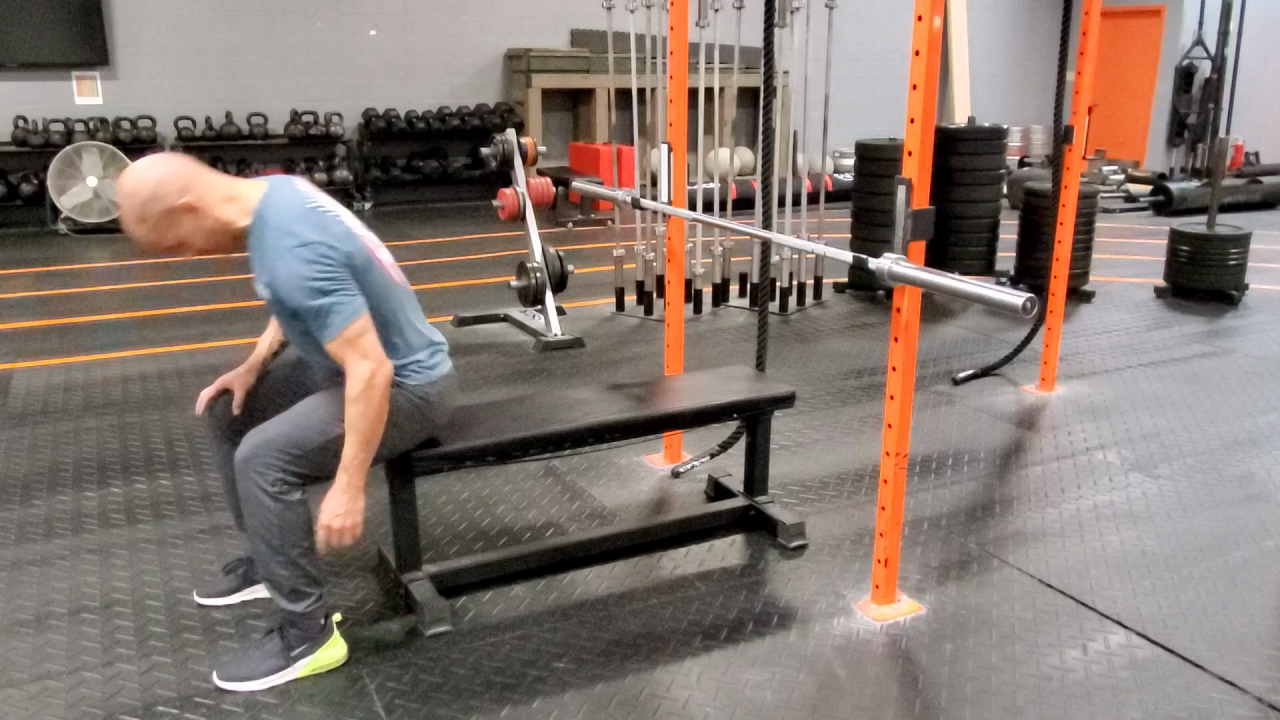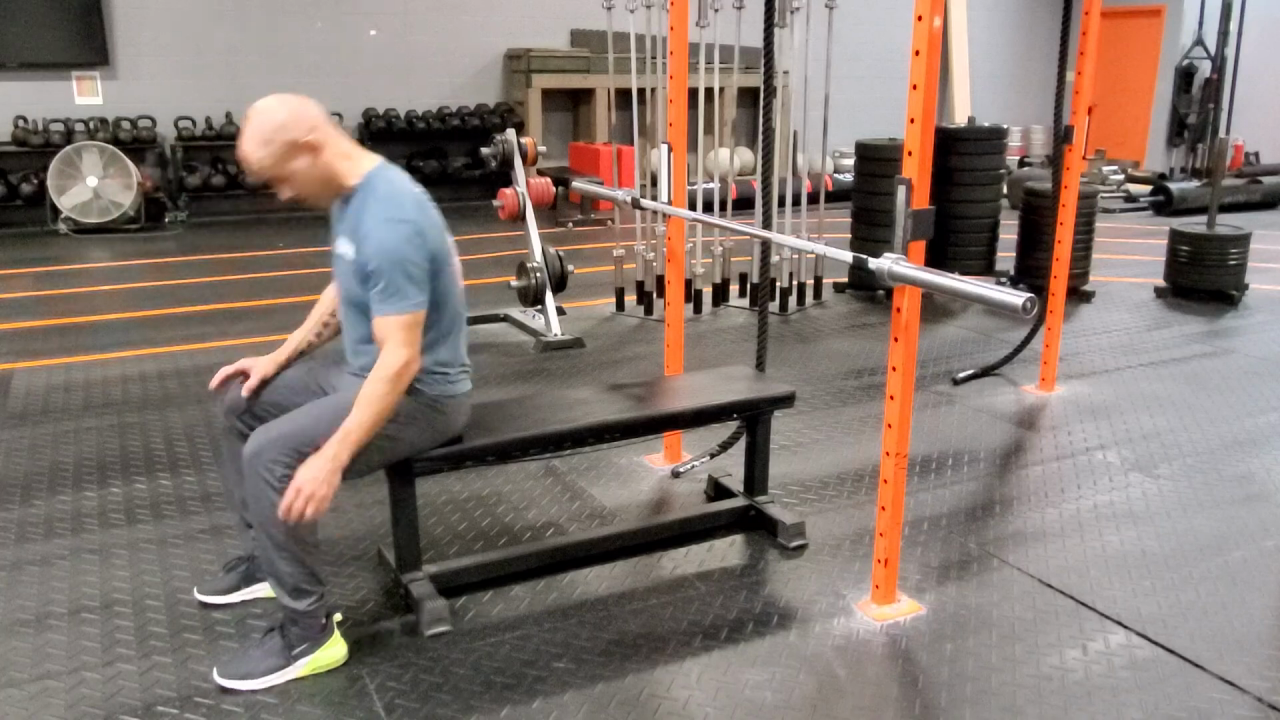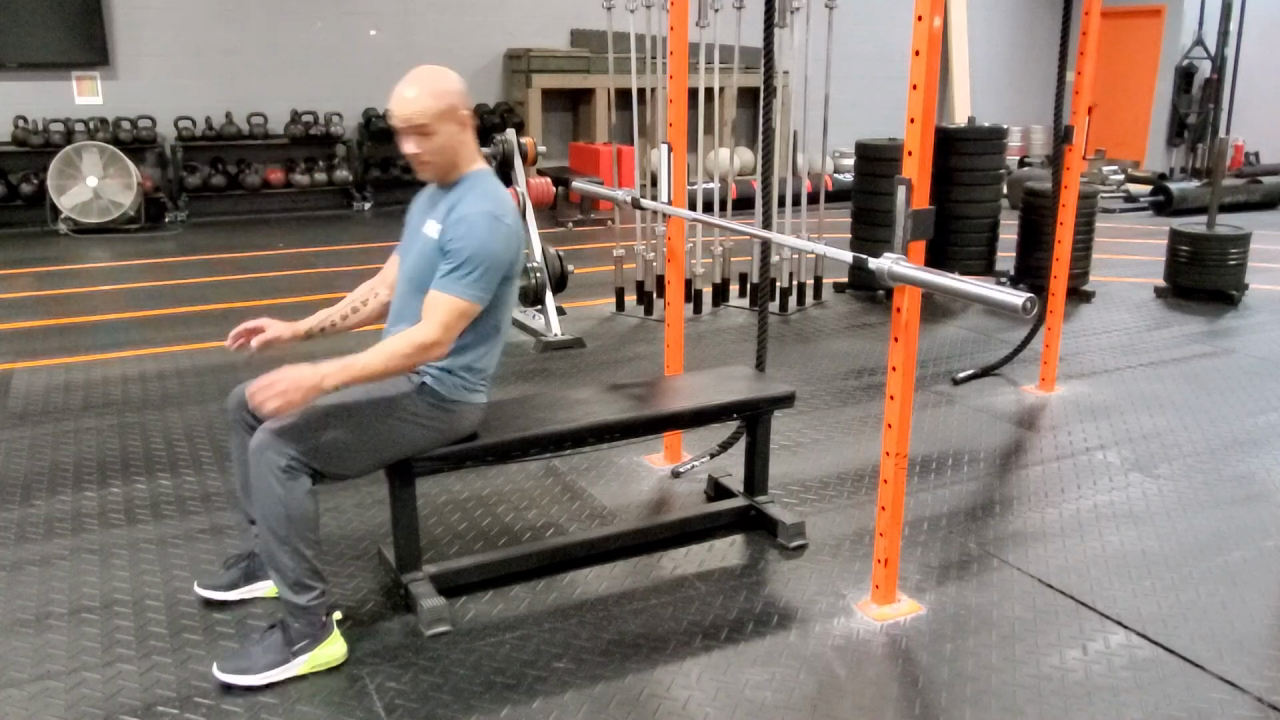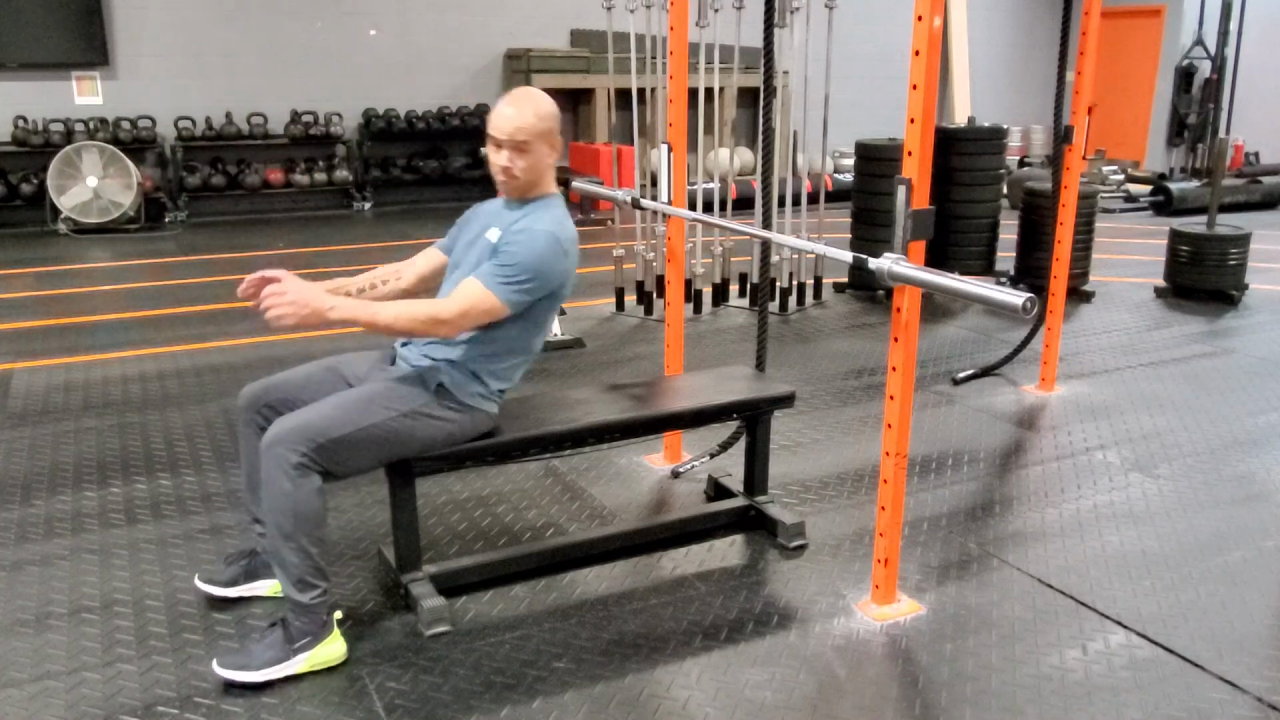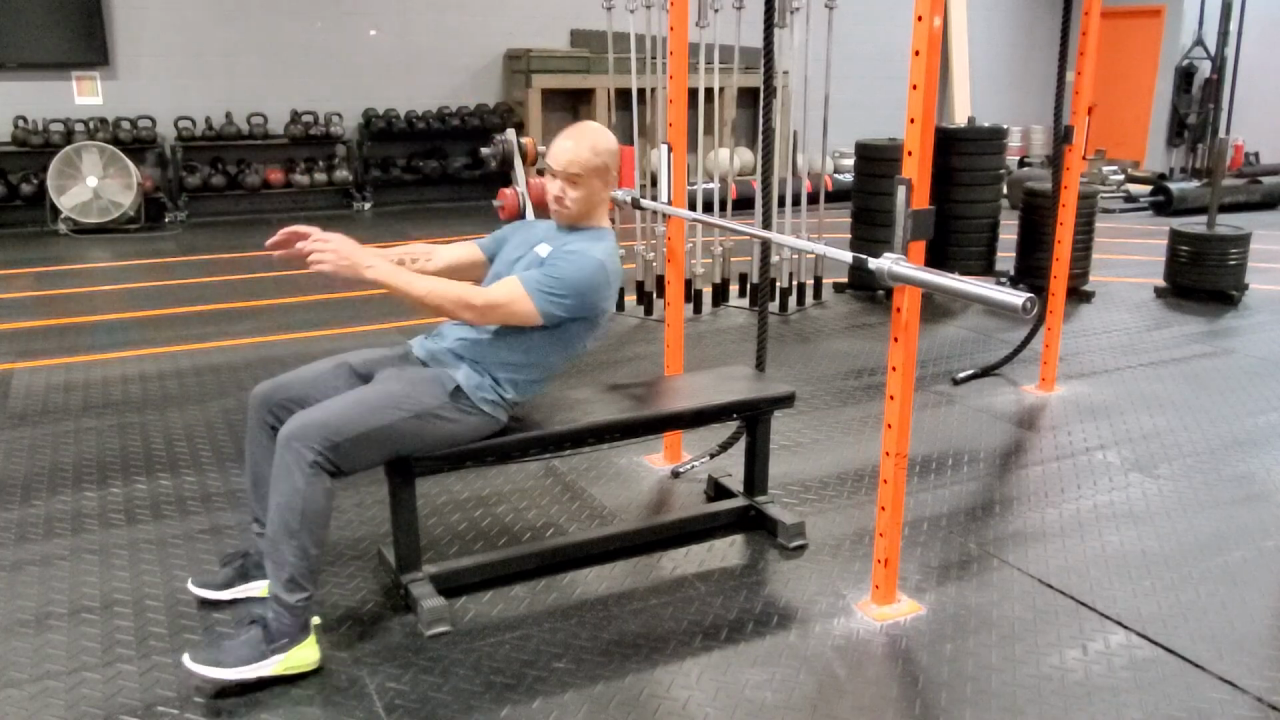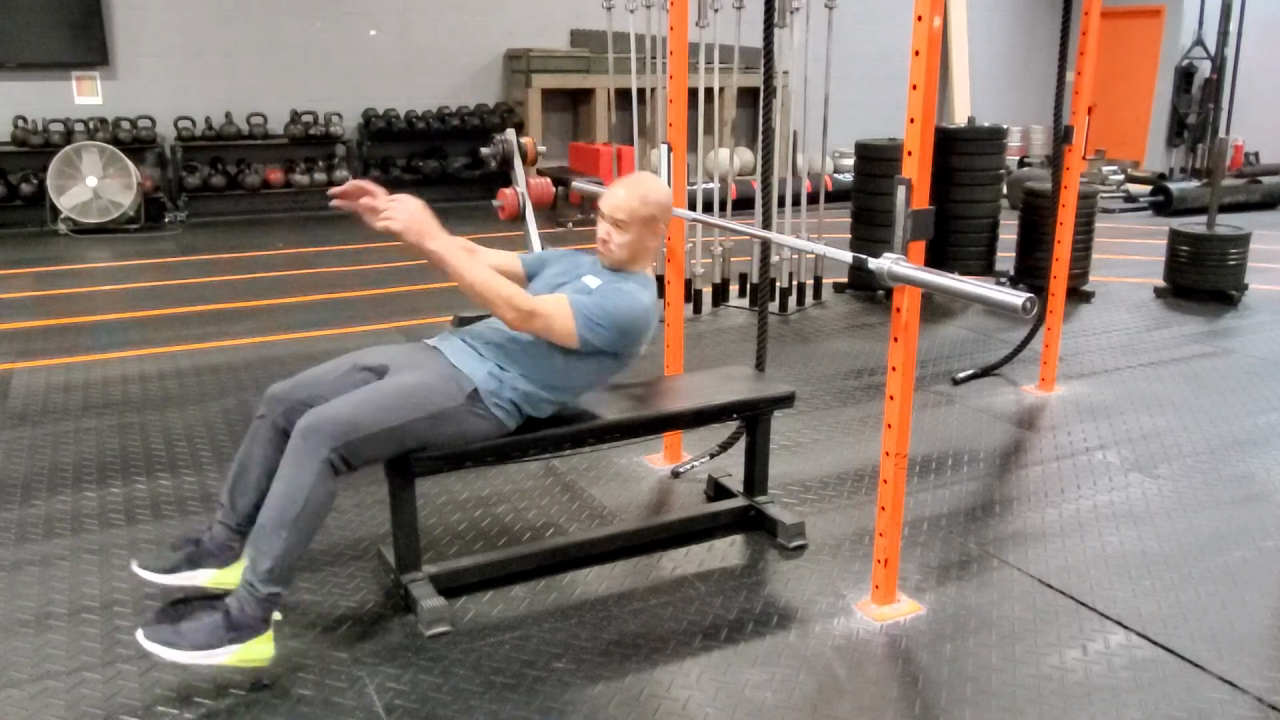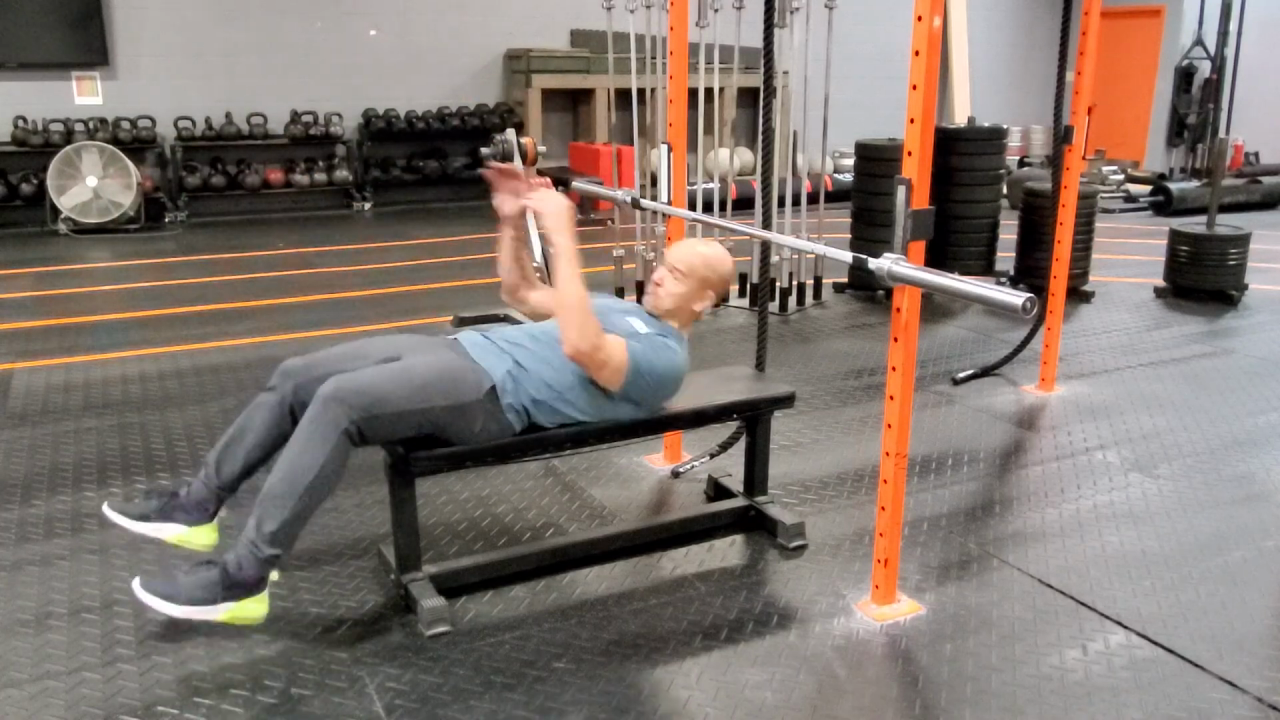
dt=0.2s
person 1, frame 1
left shoulder: (294, 250)
right shoulder: (272, 195)
left elbow: (372, 373)
left wrist: (348, 488)
right wrist: (252, 367)
left hip: (405, 385)
left knee: (260, 459)
right knee: (226, 412)
left ankle: (308, 629)
right ankle: (268, 560)
person 1, frame 2
left shoulder: (391, 219)
right shoulder: (356, 193)
left elbow: (401, 364)
left wrist: (332, 460)
right wrist: (281, 356)
left hip: (421, 395)
left knee: (269, 454)
right knee: (240, 405)
left ankle: (308, 632)
right ankle: (267, 554)
person 1, frame 3
left shoulder: (483, 217)
right shoulder: (433, 197)
left elbow: (432, 341)
right elbow: (384, 293)
left wrist: (318, 379)
right wrist: (299, 328)
left hip: (436, 395)
right hip: (393, 366)
left knee: (276, 445)
right knee: (248, 404)
left ankle: (308, 628)
right ankle: (268, 551)
person 1, frame 4
left shoulder: (544, 237)
right shoulder: (489, 212)
left elbow: (448, 318)
right elbow: (408, 275)
left wrist: (329, 307)
right wrist: (316, 286)
left hip: (451, 394)
right hip: (408, 361)
left knee: (289, 442)
right knee: (259, 402)
left ankle: (309, 626)
right ankle: (273, 549)
person 1, frame 5
left shoulder: (593, 264)
right shoulder: (537, 231)
left elbow: (479, 305)
right elbow: (436, 259)
left wrist: (366, 267)
right wrist: (342, 245)
left hip: (464, 393)
right hip: (422, 354)
left knee: (305, 438)
right knee: (270, 401)
left ankle: (287, 628)
right ankle: (267, 551)
person 1, frame 6
left shoulder: (632, 304)
right shoulder: (579, 263)
left elbow: (519, 309)
right elbow: (480, 268)
left wrist: (426, 234)
right wrist: (398, 217)
left hip: (476, 396)
right hip: (442, 354)
left knee: (321, 433)
right knee: (282, 401)
left ankle: (247, 618)
right ankle: (221, 548)
person 1, frame 7
left shoulder: (663, 364)
right shoulder: (619, 308)
left elbow: (579, 348)
right elbow: (520, 302)
left wrist: (557, 233)
right wrist: (509, 220)
left hip: (487, 392)
right hip: (459, 350)
left knee: (337, 399)
right knee: (295, 378)
left ankle: (242, 575)
right ankle: (196, 507)
